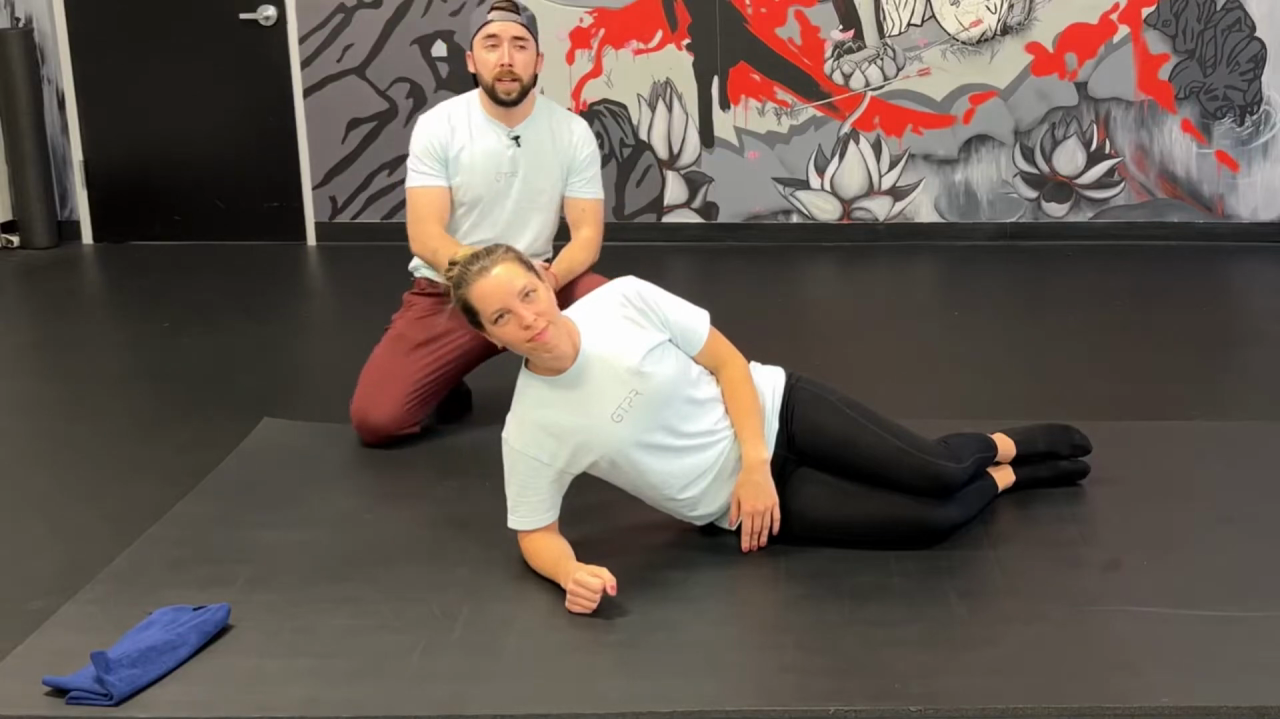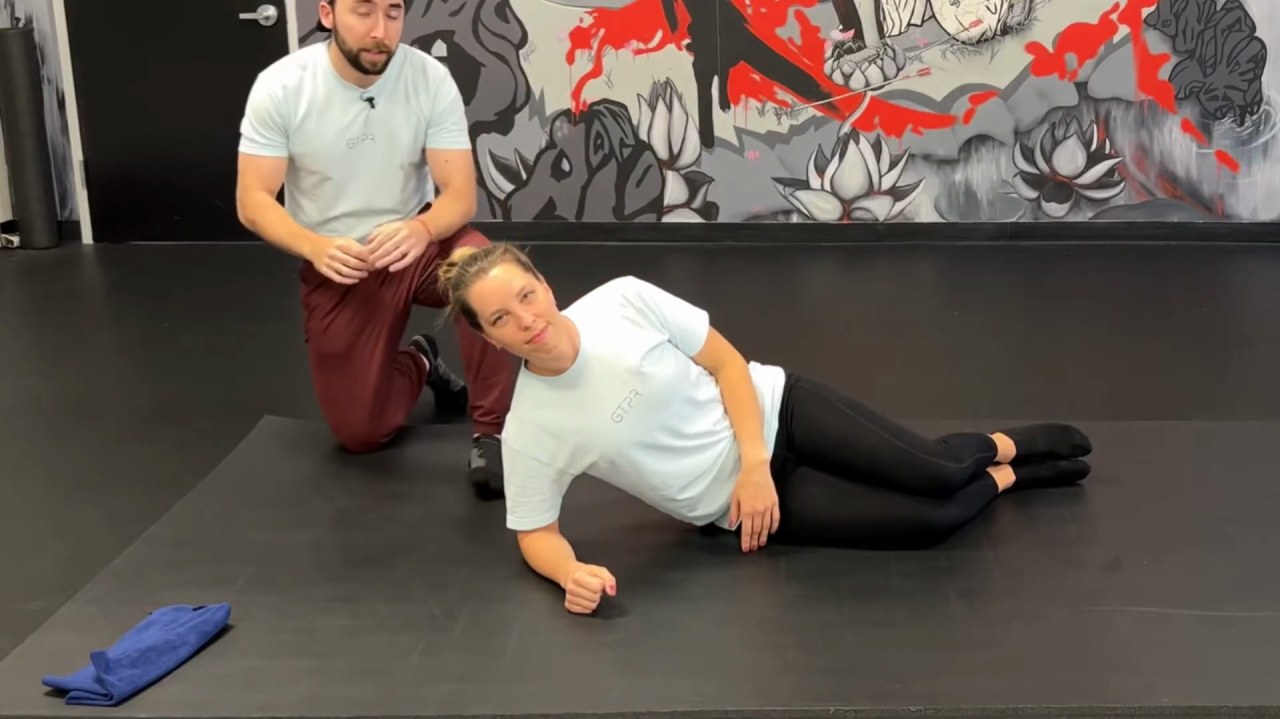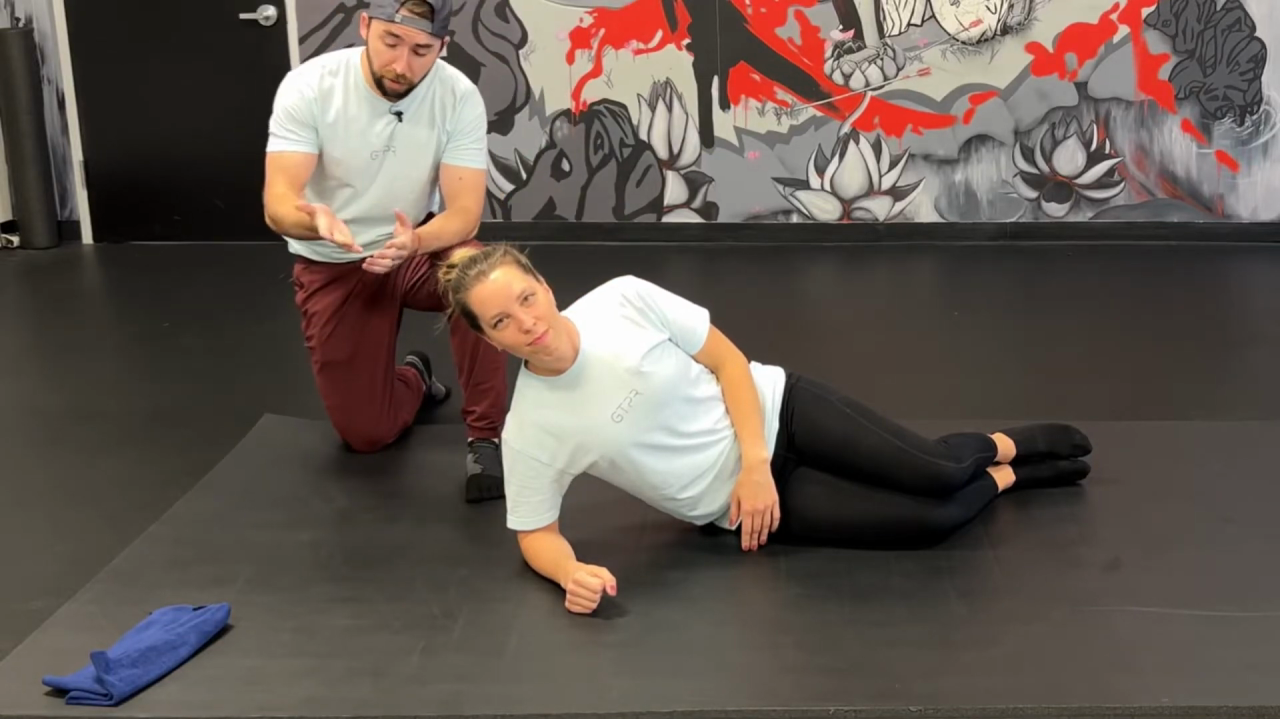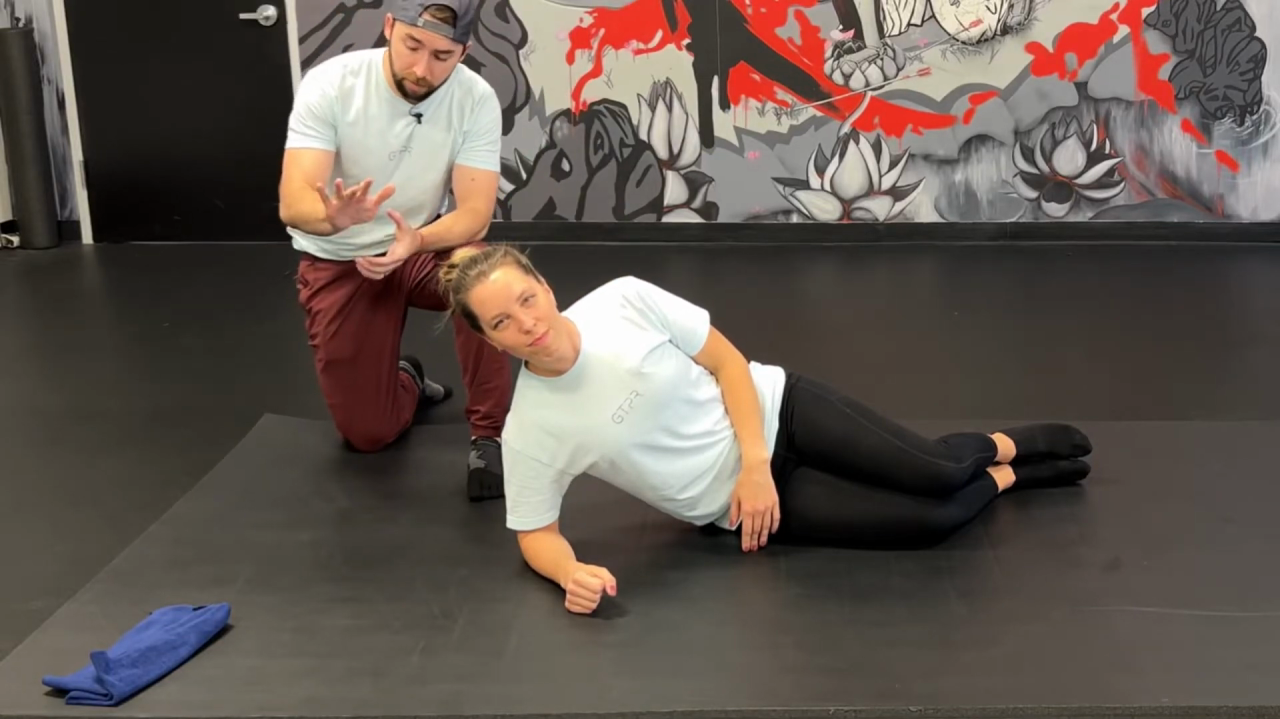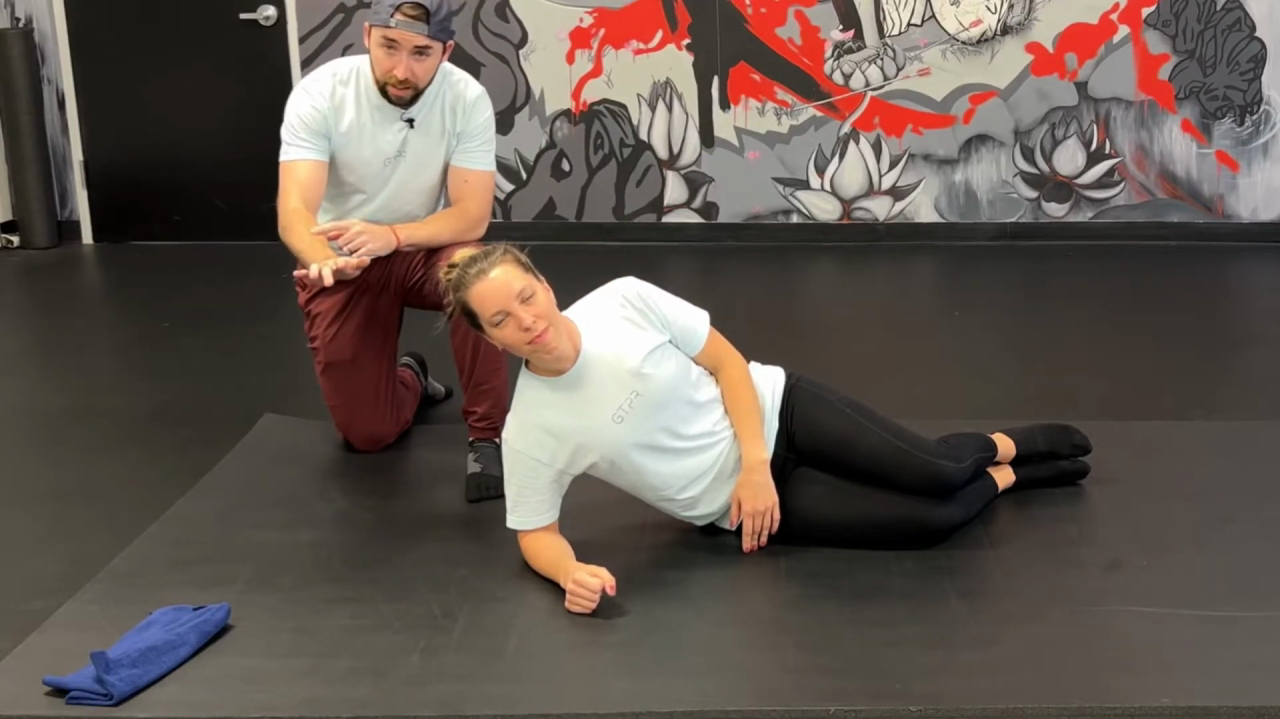
dt=1s
person 1, frame 1
left shoulder: (625, 298)
right shoulder: (529, 431)
left elbow: (729, 363)
right elbow: (535, 533)
left wrist: (754, 462)
right wrist: (570, 572)
left hip: (772, 409)
right hip: (726, 497)
left knee: (936, 472)
right knee: (929, 522)
left ankle: (1005, 444)
right ankle: (1004, 479)
person 1, frame 2
left shoulder: (624, 298)
right shoulder: (528, 431)
left elbow: (729, 364)
right elbow: (535, 533)
left wrist: (755, 463)
right wrist: (570, 573)
left hip: (771, 410)
right hip: (728, 500)
left knee: (936, 472)
right knee: (931, 522)
left ankle: (1007, 445)
right ankle: (1005, 479)
person 1, frame 3
left shoulder: (623, 298)
right shoulder: (529, 431)
left elbow: (729, 362)
right elbow: (536, 534)
left wrist: (754, 461)
right wrist: (570, 573)
left hip: (772, 410)
right hip: (729, 499)
left knee: (936, 474)
right knee: (931, 523)
left ankle: (1006, 444)
right ankle: (1004, 478)
person 1, frame 4
left shoulder: (625, 299)
right shoulder: (529, 431)
left elbow: (729, 363)
right elbow: (536, 534)
left wrist: (755, 462)
right wrist: (570, 573)
left hip: (772, 409)
right hip: (730, 498)
left knee: (936, 472)
right knee: (930, 523)
left ankle: (1007, 444)
right ankle: (1005, 479)
person 1, frame 5
left shoulder: (625, 298)
right shoulder: (527, 431)
left elbow: (728, 363)
right elbow: (535, 533)
left wrist: (753, 463)
right wrist: (570, 573)
left hip: (771, 410)
right hip: (726, 499)
left knee: (935, 475)
right knee: (930, 523)
left ankle: (1005, 444)
right ankle: (1005, 480)
person 2, frame 1
left shoulder: (573, 132)
right shoulder: (436, 127)
left elbow: (587, 234)
right elbow: (426, 238)
left wrist: (545, 283)
right hip: (445, 292)
right knee: (376, 420)
right ankle: (448, 372)
person 2, frame 2
left shoulder: (431, 80)
right shoulder: (279, 87)
left elbow: (460, 192)
right elbow: (252, 200)
left wrist: (416, 228)
right wrist: (317, 247)
left hip: (415, 239)
right hip: (337, 267)
right knee: (360, 434)
left ankle: (490, 433)
right ankle: (418, 365)
person 2, frame 3
left shoulder: (459, 97)
right shoulder: (308, 87)
left elbow: (465, 213)
right elbow: (277, 202)
left wrist: (414, 241)
right wrist: (316, 222)
left hip: (417, 244)
right hip: (331, 268)
right knee: (366, 434)
left ankle: (487, 436)
right ankle: (414, 380)
person 2, frame 4
left shoulder: (477, 99)
right shoulder: (328, 84)
left elbow: (476, 214)
right elbow: (293, 201)
left wrist: (415, 241)
right wrist: (338, 213)
left hip: (425, 247)
right hip: (337, 263)
right knee: (367, 433)
left ankle: (489, 433)
right ankle: (408, 382)
person 2, frame 5
left shoulder: (468, 100)
right shoulder: (318, 95)
left elbow: (472, 217)
right elbow: (294, 209)
left wrist: (390, 235)
right wrist: (325, 261)
left hip: (419, 249)
right hip: (339, 268)
right knee: (368, 434)
left ankle: (487, 435)
right ankle: (408, 378)
